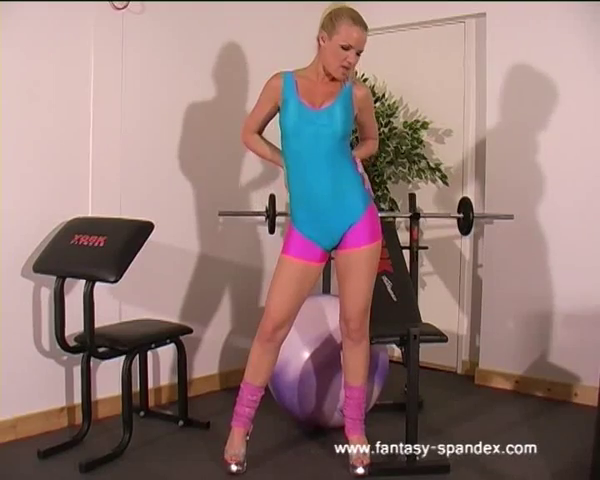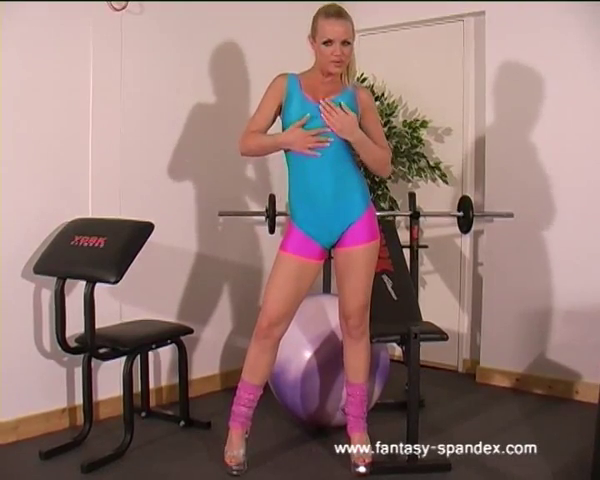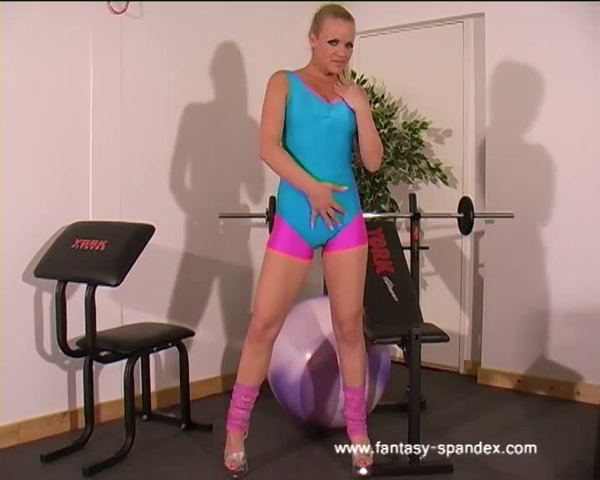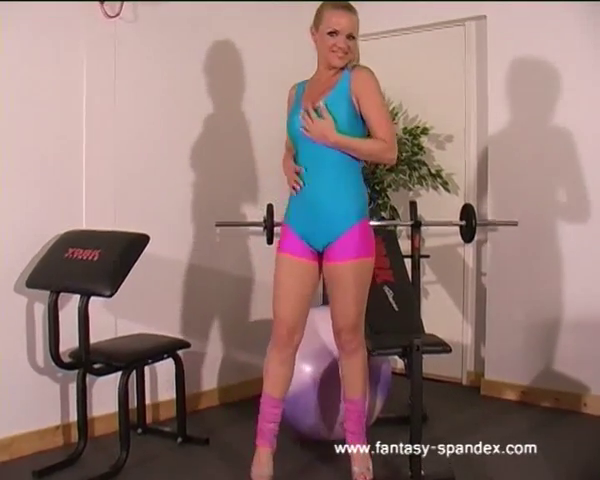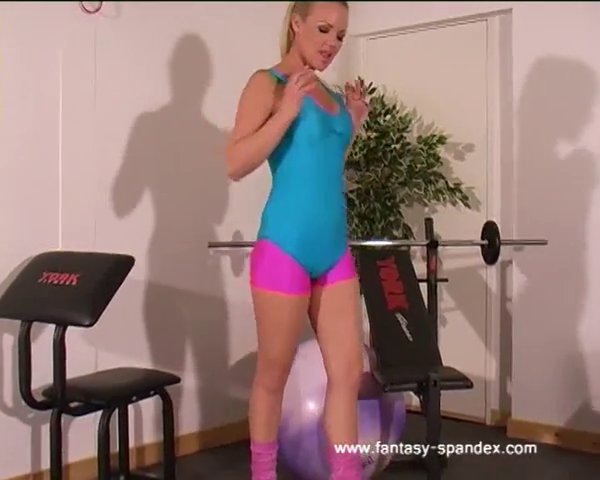
dt=1s
person 1, frame 1
left shoulder: (357, 94)
right shoulder: (282, 85)
right elbow: (250, 134)
left wrist: (355, 155)
right wrist: (287, 162)
left hip: (356, 217)
right hip: (306, 224)
left knee: (355, 326)
right knee: (272, 325)
left ankle: (355, 429)
right ankle: (239, 426)
person 1, frame 2
left shoulder: (359, 98)
right shoulder: (285, 86)
left elbow: (384, 166)
right elbow: (247, 143)
left wrist: (351, 132)
right wrist: (287, 138)
left hip: (355, 217)
right hip: (305, 223)
left knee: (354, 323)
right knee: (269, 324)
left ankle: (357, 428)
right ankle: (238, 426)
person 1, frame 3
left shoulder: (354, 94)
right shoulder: (284, 83)
left elbow: (372, 162)
right elbow: (269, 147)
left wrist: (361, 110)
right wrist: (311, 189)
left hip: (345, 218)
right hip: (294, 218)
left knee: (349, 326)
right knee: (263, 325)
left ankle: (357, 430)
right ankle: (236, 429)
person 1, frame 4
left shoulder: (360, 81)
right shoulder: (296, 91)
left elbow: (388, 150)
left wrist: (334, 137)
right wrist: (287, 162)
left hip: (346, 222)
right hip: (299, 223)
left knee: (348, 335)
right knee: (283, 333)
person 1, frame 5
left shoulder: (331, 95)
right shoulder: (267, 84)
right elbow: (236, 164)
left wrist: (353, 124)
right wrist: (287, 110)
left hip: (335, 249)
right hip: (285, 246)
left knee: (348, 373)
right knee: (273, 374)
